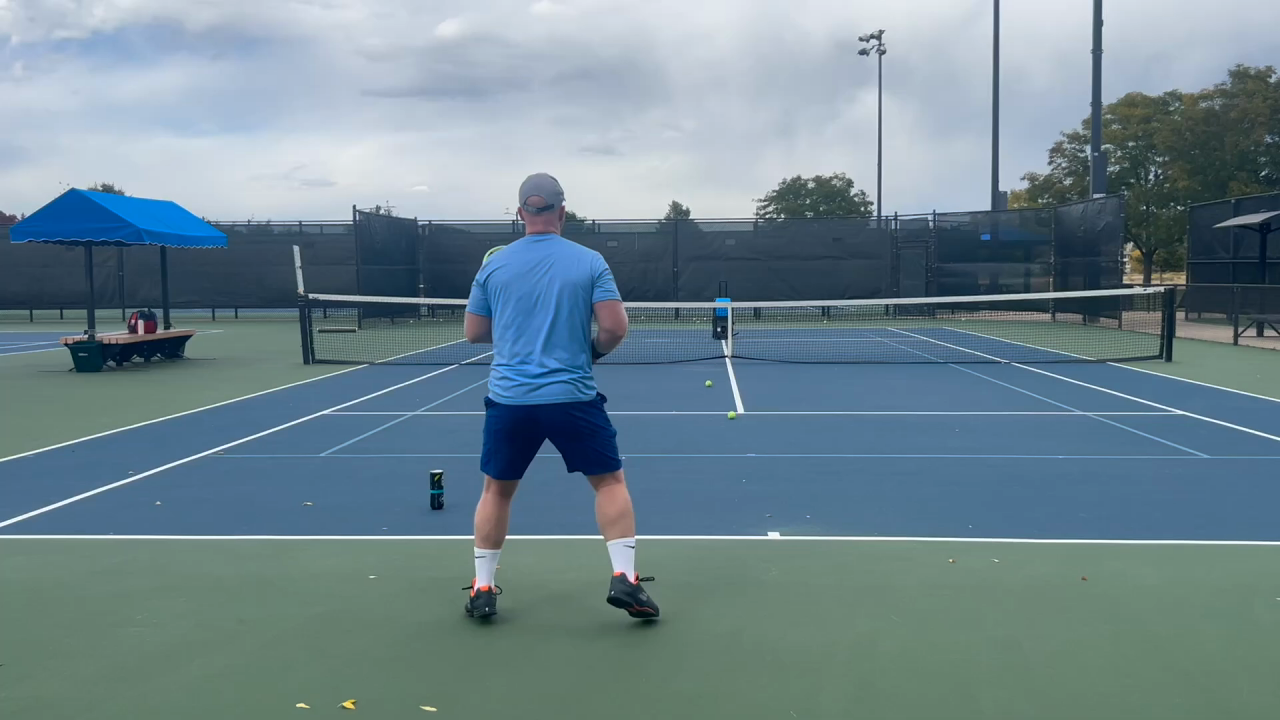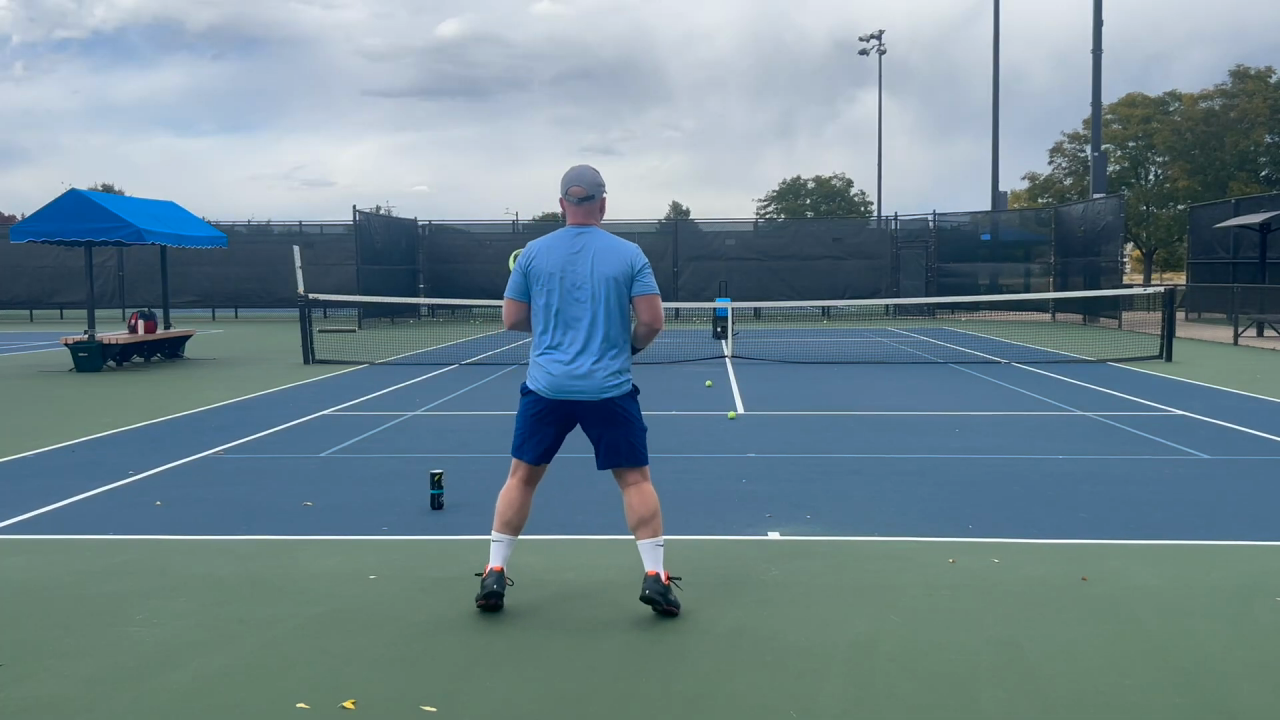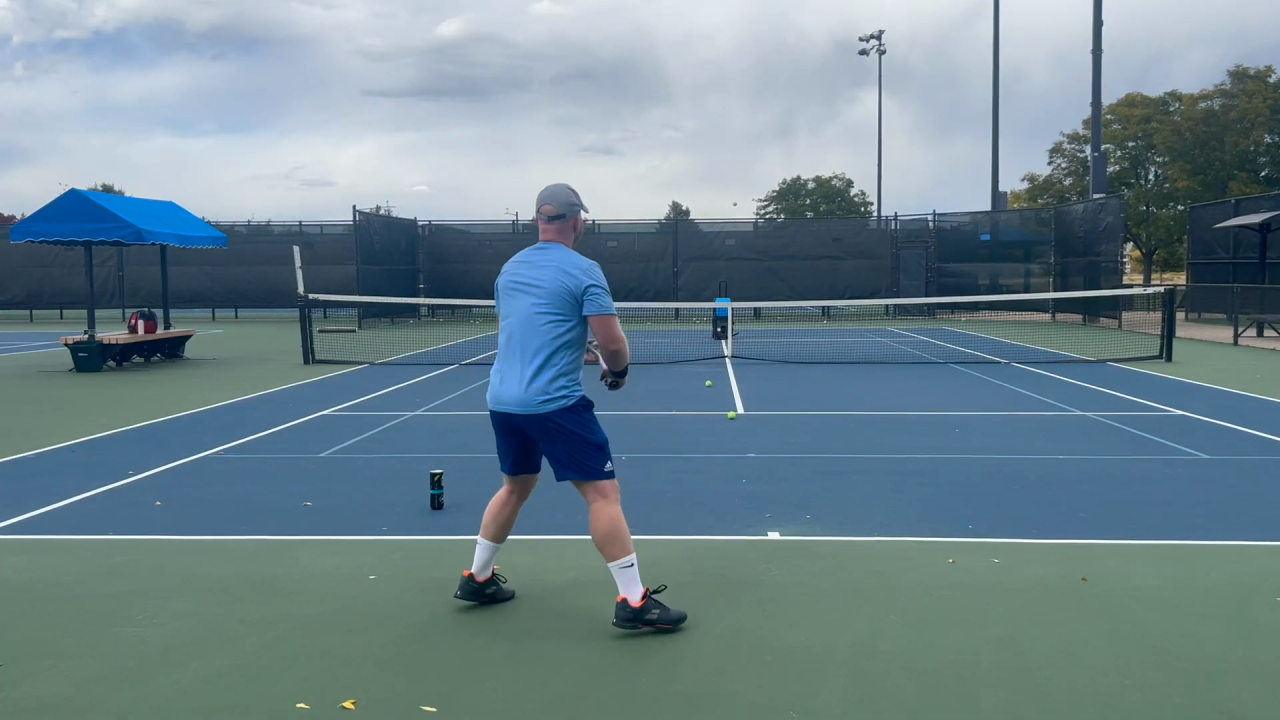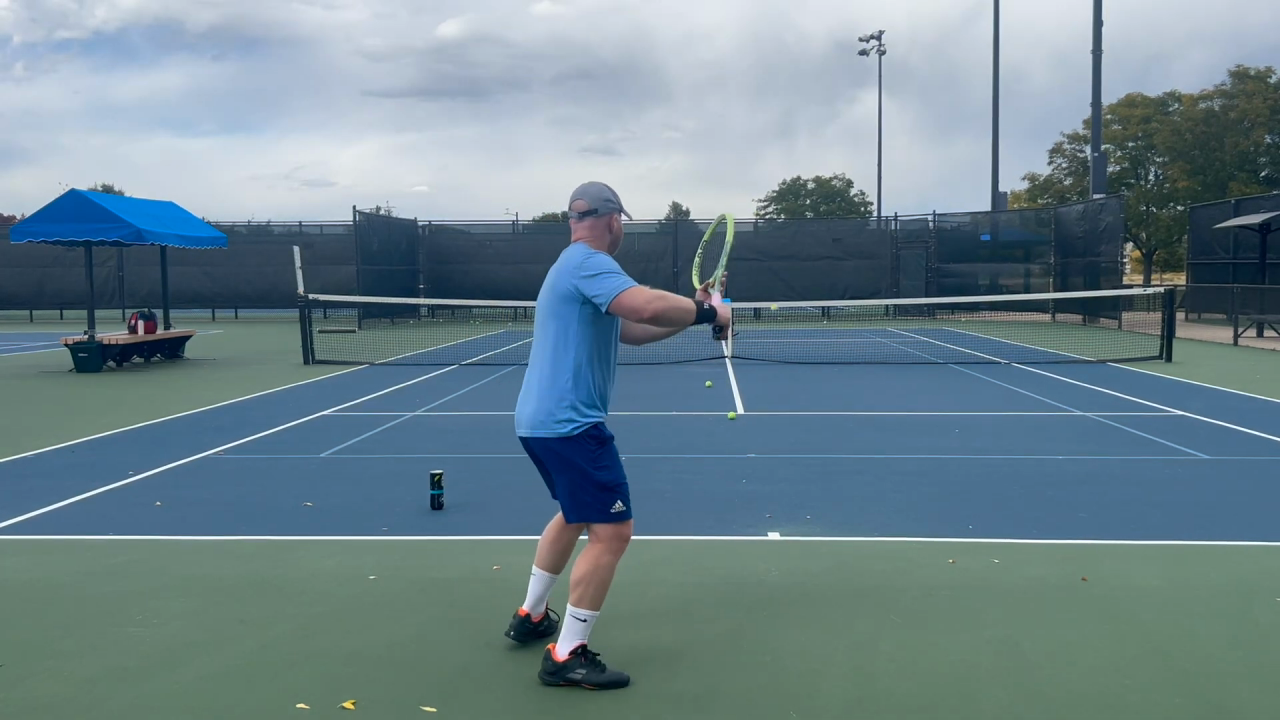
dt=0.7s
person 1, frame 1
left shoulder: (492, 264)
right shoulder: (589, 261)
left elbow: (474, 333)
right elbow: (616, 326)
right wrist: (594, 350)
left hip: (510, 399)
right hip: (572, 399)
left knee: (496, 490)
right knee: (609, 481)
left ankle: (482, 590)
right ankle: (624, 578)
person 1, frame 2
left shoulder: (534, 252)
right shoulder: (629, 254)
left elbow: (513, 319)
right elbow: (654, 320)
left hip: (547, 387)
right hip: (609, 389)
left knee: (522, 477)
right knee: (635, 480)
left ankle: (495, 575)
right ankle: (655, 577)
person 1, frame 3
left shoulder: (510, 268)
right shoulder: (583, 270)
right elbow: (610, 339)
right wrist: (617, 369)
left hip: (504, 400)
right hip: (553, 403)
left knee: (518, 484)
right knee: (602, 494)
left ankle: (477, 577)
right ankle: (634, 601)
person 1, frame 4
left shoulder: (571, 267)
right shoulder: (590, 264)
left elbow: (629, 330)
right elbow: (645, 306)
left wrist: (687, 314)
right wrist: (706, 311)
left hip: (538, 421)
right hip: (571, 425)
left knee: (575, 515)
right knee: (611, 534)
left ankle: (531, 615)
right ankle: (567, 654)
